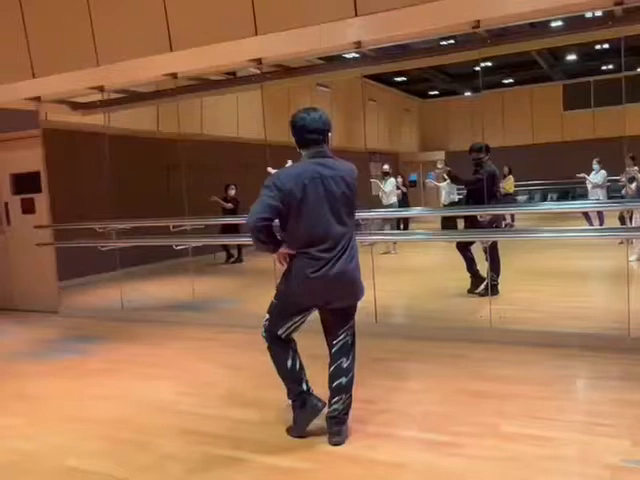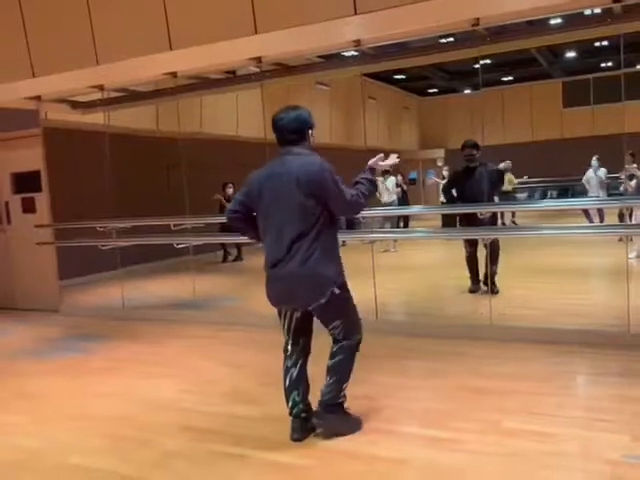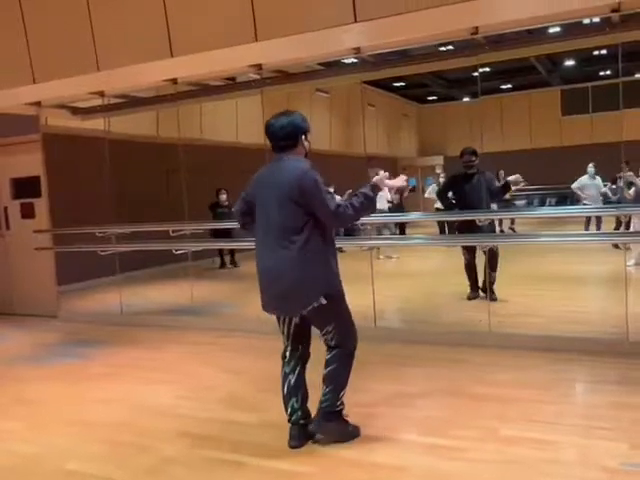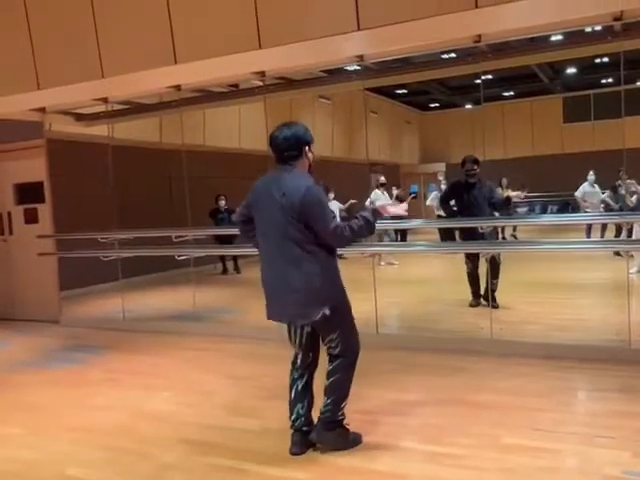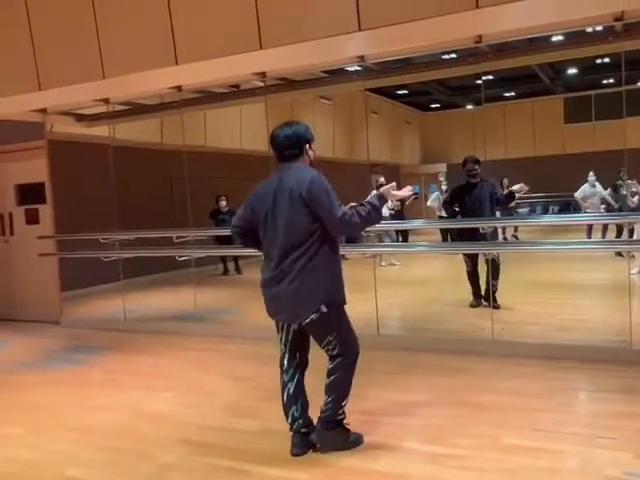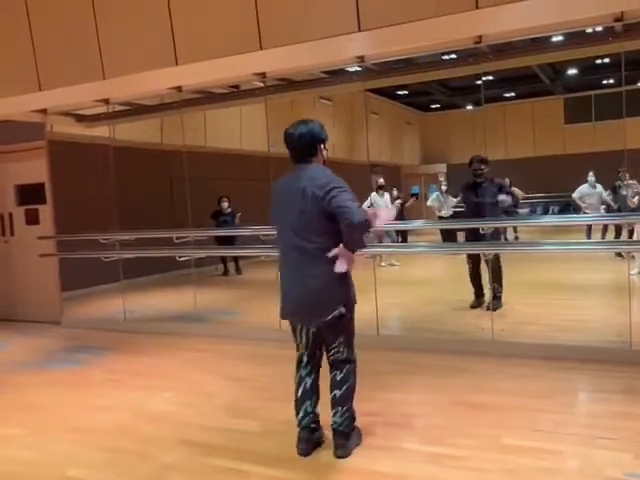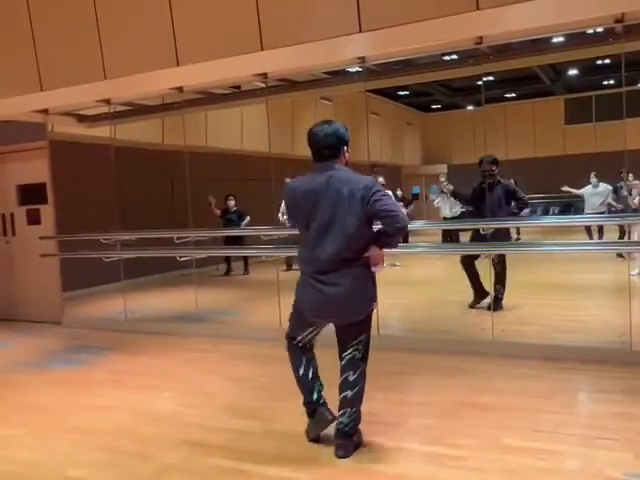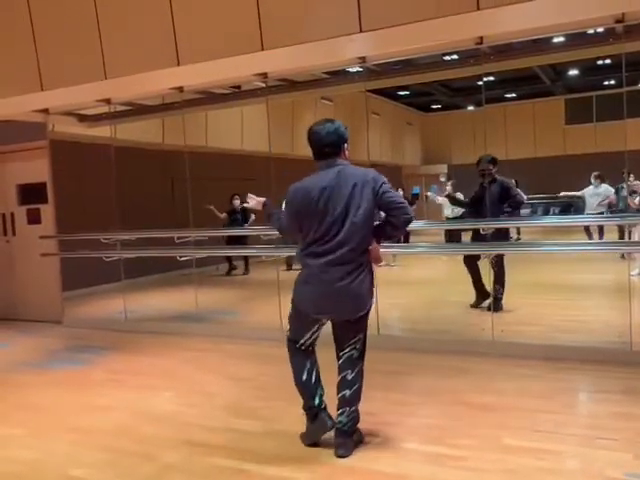
dt=0.5s
person 1, frame 1
left shoulder: (285, 179)
right shoulder: (349, 172)
left elbow: (256, 223)
left wrist: (276, 246)
left hip: (303, 278)
right hip: (344, 278)
left knee: (275, 334)
right knee: (342, 349)
left ankle: (304, 401)
right ankle: (337, 423)
person 1, frame 2
left shoulder: (260, 177)
right shoulder: (315, 167)
left elbow: (235, 215)
right elbow: (349, 205)
right wrist: (371, 172)
left hip: (281, 278)
right hip: (319, 275)
left knee: (294, 347)
right knee: (347, 336)
left ankle: (299, 418)
right ankle: (330, 410)
person 1, frame 3
left shoulder: (259, 180)
right shoulder: (302, 172)
left elbow: (243, 216)
right elbow: (336, 216)
right wrist: (373, 188)
left hip: (276, 284)
right hip: (311, 281)
left knee: (294, 352)
right knee: (341, 343)
left ankle: (299, 426)
right ankle: (329, 420)
person 1, frame 4
left shoulder: (261, 187)
right shoulder: (305, 188)
left elbow: (245, 223)
right elbow: (334, 235)
right wrist: (374, 214)
left hip: (281, 292)
right hip: (317, 289)
left knee: (303, 357)
right knee: (344, 352)
left ankle: (301, 432)
right ankle: (330, 427)
person 1, frame 5
left shoulder: (263, 190)
right shoulder: (310, 180)
left elbow: (240, 229)
right elbow: (342, 224)
right wrist: (380, 199)
left hip: (278, 292)
right hip: (315, 291)
left knee: (292, 362)
right knee: (344, 352)
left ankle: (300, 433)
right ankle: (329, 427)
person 1, frame 6
left shoulder: (281, 189)
right shoulder: (326, 181)
right elbow: (353, 220)
left wrist: (368, 216)
right wrist: (349, 247)
left hip: (294, 292)
right hip: (329, 290)
left knee: (306, 362)
right knee: (341, 361)
left ankle: (307, 432)
right ankle: (343, 434)
person 1, frame 7
left shoulder: (295, 189)
right shoulder: (363, 185)
right elbow: (398, 221)
right wrist: (378, 245)
left hip: (312, 291)
right hip: (354, 291)
left knee: (297, 344)
right knee: (353, 362)
left ankle: (316, 411)
right ankle: (346, 435)
person 1, frame 8
left shoulder: (301, 190)
right shoulder: (369, 179)
left elbow: (289, 229)
right elbow: (403, 214)
left wrist: (265, 207)
right wrist: (376, 237)
left hip: (313, 289)
right hip: (354, 290)
left knee: (299, 348)
right knee: (351, 359)
left ankle: (317, 416)
right ankle: (346, 434)
person 2, frame 1
left shoulder: (489, 171)
right shoulder: (479, 170)
left elbow: (469, 183)
left wrist: (450, 174)
left hip: (488, 218)
right hip: (476, 218)
left knee: (490, 251)
right knee: (462, 245)
left ankle: (492, 285)
right ankle: (477, 277)
person 2, frame 2
left shoulder: (488, 169)
right shoulder: (458, 174)
left elbow: (496, 187)
right elbow: (446, 189)
left wrist: (500, 172)
right wrist: (454, 202)
left hip: (487, 215)
right hip: (467, 217)
left knee: (492, 247)
right knee: (470, 250)
left ankle: (490, 280)
right ankle: (475, 281)
person 2, frame 3
left shoulder: (486, 176)
right shoulder: (455, 179)
left elbow: (496, 194)
right elbow: (441, 194)
left wrist: (508, 183)
right wrist: (451, 207)
left hip: (485, 223)
right hip: (466, 224)
left knee: (492, 254)
right knee: (469, 258)
left ankle: (488, 287)
right ankle: (474, 288)
person 2, frame 4
left shoulder: (487, 186)
right shoulder: (456, 187)
left elbow: (497, 205)
right elbow: (443, 201)
left wrist: (508, 198)
right wrist: (454, 215)
left hip: (488, 231)
right hip: (468, 233)
left knee: (494, 261)
right knee: (471, 266)
left ankle: (490, 294)
right ankle: (476, 296)
person 2, frame 5
left shoulder: (490, 185)
right shoulder: (459, 190)
left elbow: (501, 201)
right elbow: (446, 204)
left wrist: (512, 192)
right wrist: (455, 215)
left hip: (488, 232)
right hip: (468, 233)
left knee: (494, 262)
right knee: (470, 266)
left ankle: (490, 295)
right ankle: (477, 296)
person 2, frame 6
left shoulder: (496, 184)
right shoulder: (467, 187)
left elbow: (511, 199)
right elbow: (472, 202)
left wrist: (502, 206)
right wrist: (496, 200)
left hip: (492, 231)
right hip: (472, 231)
left knee: (493, 264)
right knee: (473, 265)
left ankle: (497, 297)
right ankle: (478, 296)
person 2, frame 7
left shoulder: (506, 186)
right shoulder: (478, 188)
left elbow: (523, 202)
right elbow: (469, 202)
left wrist: (509, 214)
right wrist: (453, 192)
left hip: (499, 232)
right hip: (480, 231)
left knee: (498, 265)
right knee: (466, 259)
left ankle: (497, 299)
right ankle: (480, 293)
person 2, frame 8
left shoulder: (503, 184)
right shoulder: (481, 188)
left elbow: (519, 200)
right elbow: (471, 206)
left wrist: (503, 213)
right wrist: (452, 198)
left hip: (498, 230)
right hip: (479, 230)
left knee: (496, 263)
right knee: (470, 259)
left ankle: (497, 298)
right ankle: (482, 294)
